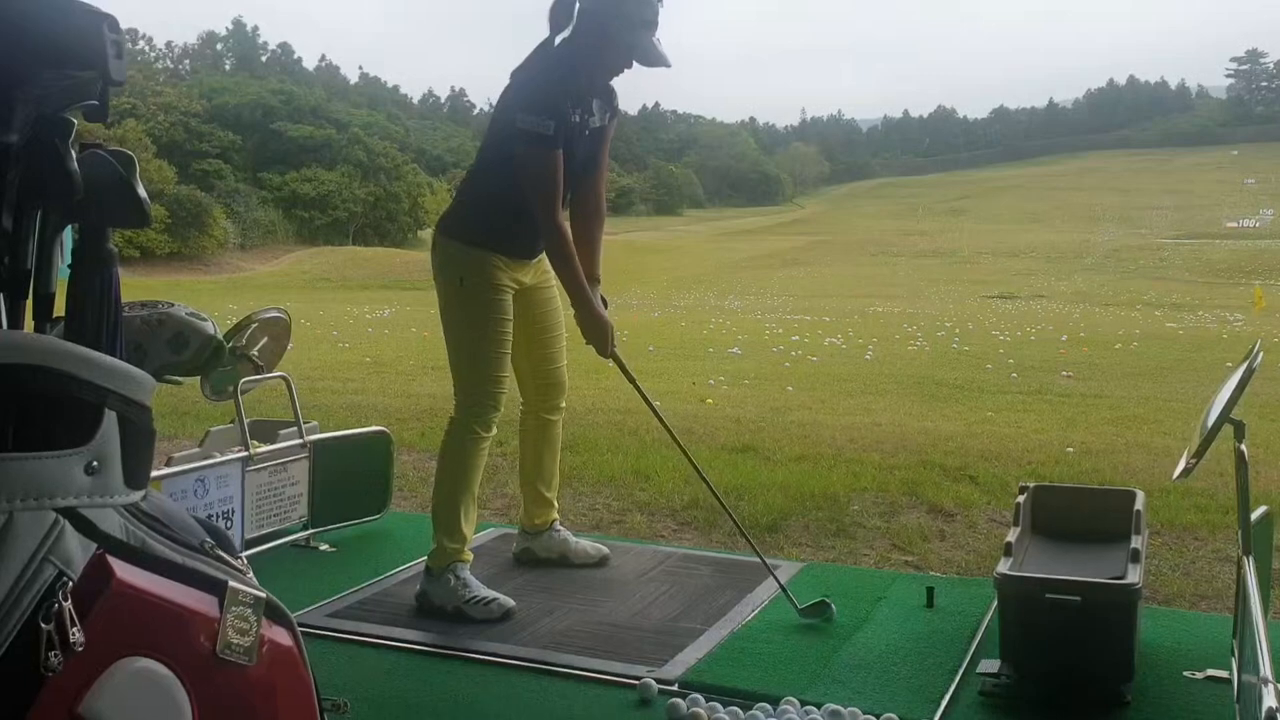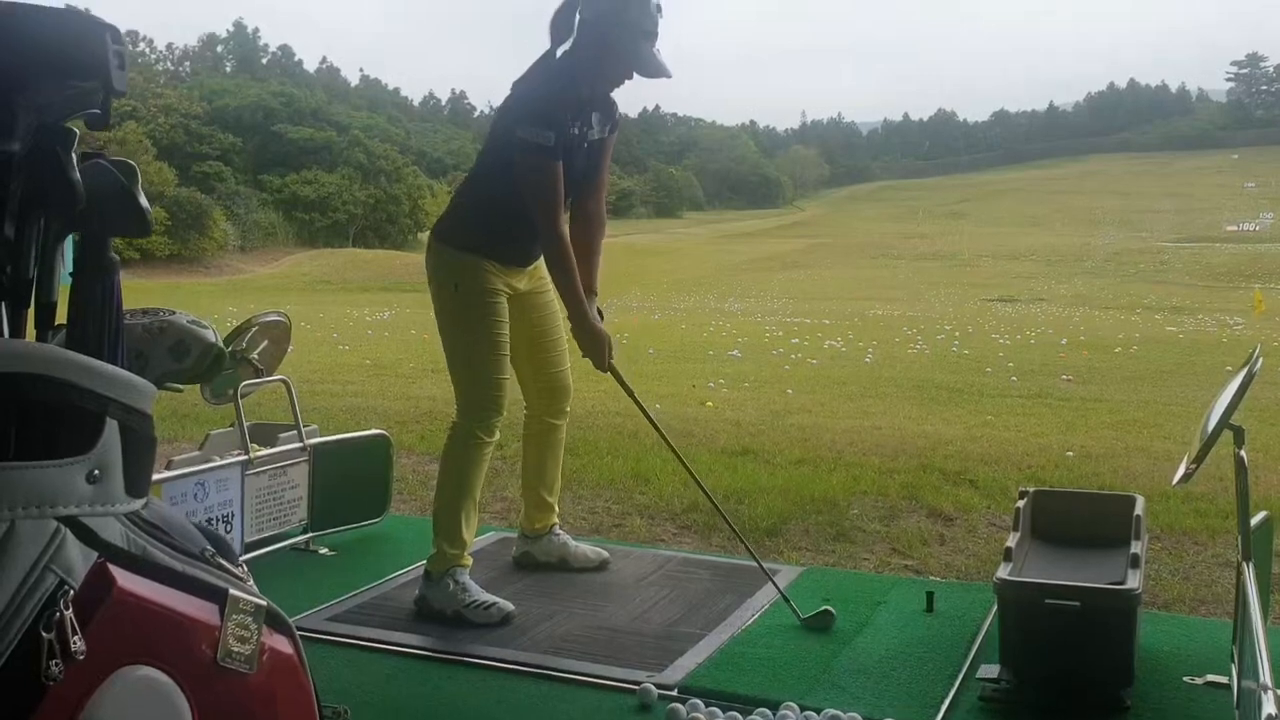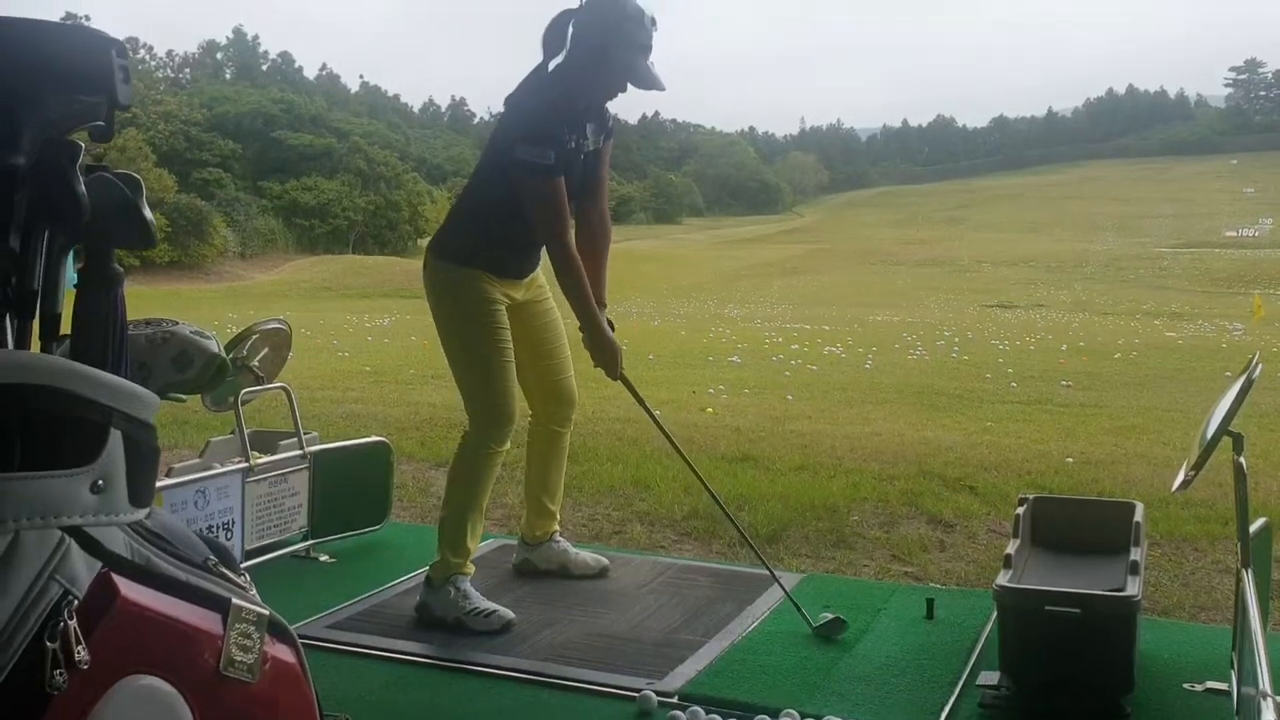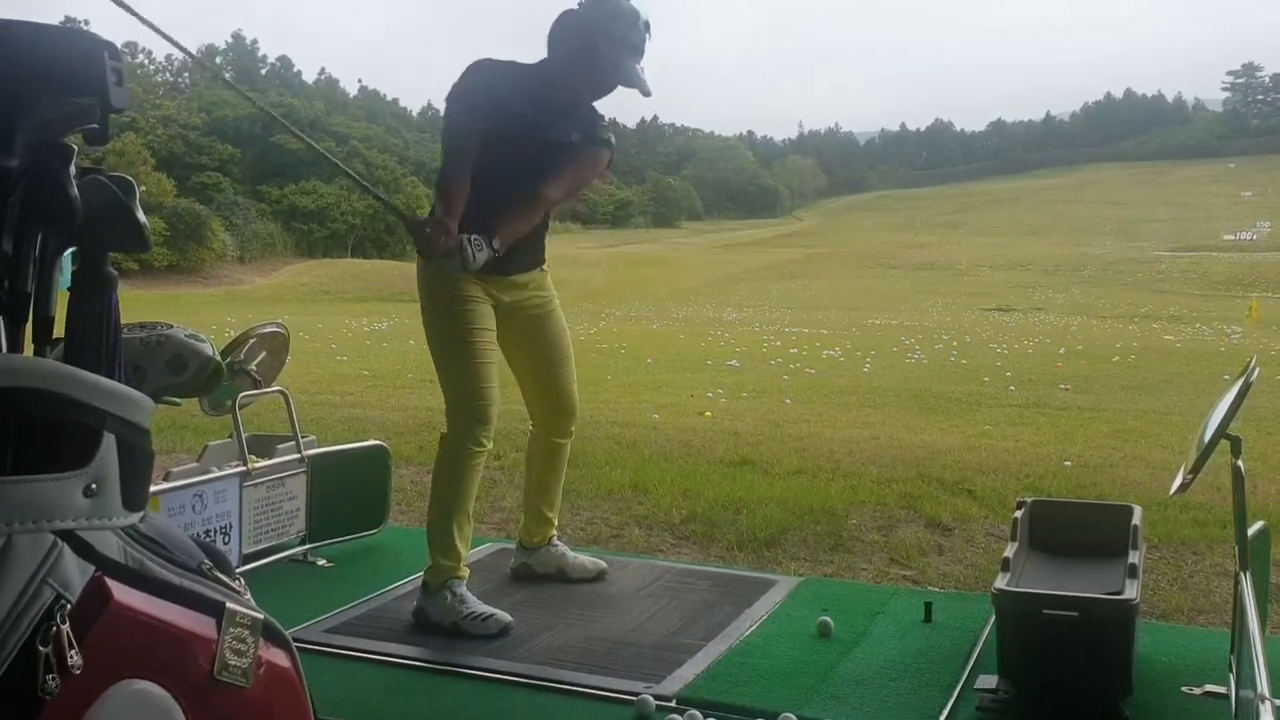
dt=0.7s
person 1, frame 1
left shoulder: (601, 98)
right shoulder: (540, 92)
left elbow: (589, 199)
right elbow: (550, 212)
left wrist: (593, 285)
right wrist: (586, 306)
left hip: (529, 256)
right hip: (474, 254)
left knee: (549, 394)
right knee: (481, 405)
left ankle: (539, 528)
right ankle: (445, 571)
person 1, frame 2
left shoulder: (602, 111)
right shoulder: (538, 104)
left elbow: (589, 210)
right elbow: (551, 222)
left wrist: (591, 300)
right wrist: (583, 319)
left hip: (525, 263)
right hip: (469, 260)
left knee: (553, 396)
right knee: (484, 410)
left ankle: (540, 532)
right ankle: (444, 574)
person 1, frame 3
left shoulder: (595, 120)
right shoulder: (534, 121)
left elbow: (595, 219)
right elbow: (560, 237)
left wrist: (601, 310)
right wrist: (595, 330)
left hip: (522, 273)
right hip: (466, 273)
left knee: (559, 404)
right knee: (495, 420)
left ankle: (539, 539)
right ankle: (445, 582)
person 1, frame 4
left shoulder: (594, 137)
right shoulder: (488, 82)
left elbow: (545, 196)
right elbow: (457, 163)
left wrist: (483, 241)
right wrist: (443, 221)
left hip: (527, 276)
right hip: (455, 272)
left knee: (558, 412)
right knee: (474, 420)
left ankle: (537, 544)
right ankle: (441, 587)
